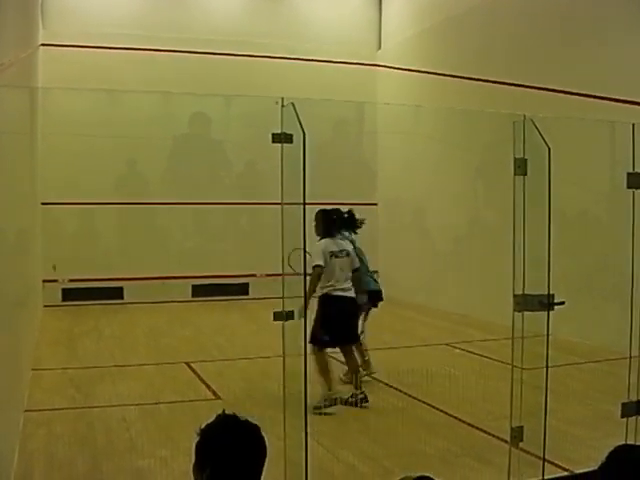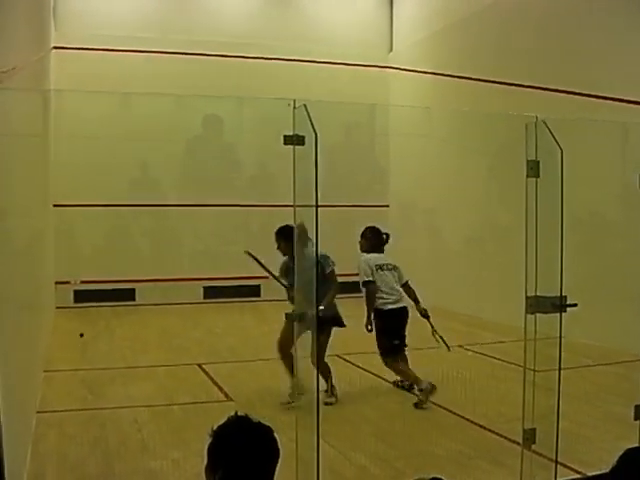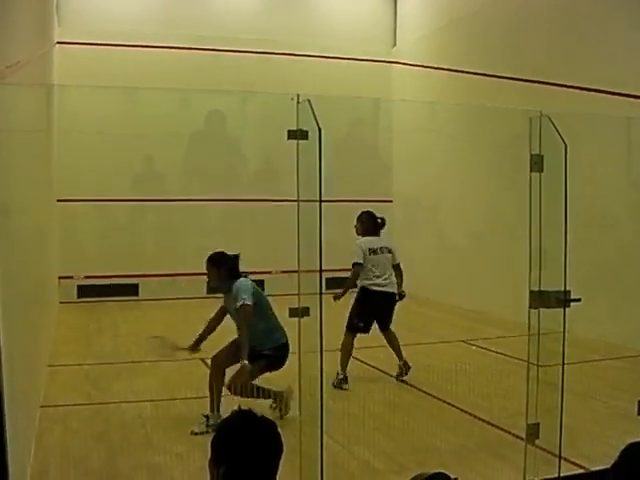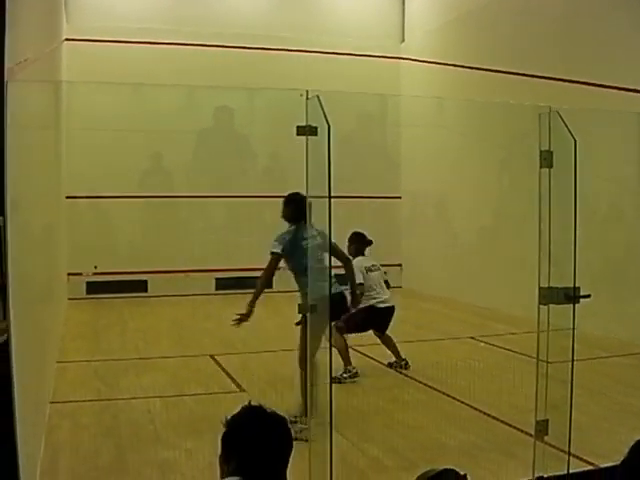
dt=0.4s
person 1, frame 1
left shoulder: (343, 238)
right shoulder: (347, 238)
left elbow: (357, 262)
left hip: (365, 291)
right hip: (370, 289)
left ankle: (365, 363)
right ankle: (365, 363)
person 1, frame 2
left shoulder: (319, 258)
right shoulder: (286, 266)
left elbow: (334, 286)
right elbow: (292, 297)
left wrist: (322, 307)
left hip: (324, 313)
right hip: (302, 312)
left knee: (317, 359)
right knee: (282, 345)
left ankle: (331, 388)
right ankle: (296, 383)
person 1, frame 3
left shoulder: (242, 287)
right shoulder: (230, 289)
left elbow: (245, 325)
right elbow: (219, 317)
left wrist: (244, 361)
right wrist: (198, 341)
left hip: (273, 346)
right hip: (253, 341)
left knee: (235, 385)
right knee: (217, 363)
left ankle: (280, 396)
right ankle: (214, 418)
person 1, frame 4
left shoulder: (286, 238)
right shoulder: (319, 234)
left elbow: (268, 275)
right elbow: (347, 261)
left wrist: (250, 307)
right wrist: (354, 293)
left hip: (317, 302)
right hip: (334, 297)
left knee: (306, 360)
right knee: (306, 356)
left ankle: (306, 420)
right ankle: (305, 413)
person 2, frame 1
left shoulder: (320, 246)
right shoulder: (346, 246)
left elbow: (317, 273)
right elbow: (357, 274)
left wrist: (307, 298)
left hip: (331, 301)
right hip: (349, 301)
left knee: (318, 349)
right knee: (346, 348)
left ankle: (330, 395)
right ankle: (358, 393)
person 2, frame 2
left shoulder: (366, 260)
right shoulder: (390, 261)
left elbow: (370, 290)
right elbow: (406, 286)
left wrist: (368, 316)
right wrist: (418, 306)
left hip: (385, 312)
right hip: (401, 310)
left knee: (391, 358)
right knee: (395, 350)
left ankle: (423, 386)
right ankle: (406, 380)
person 2, frame 3
left shoulder: (362, 243)
right shoulder: (387, 243)
left elbow: (356, 272)
right elbow: (398, 269)
left wrist: (343, 292)
right wrist: (399, 288)
left hip: (369, 293)
right hip: (389, 294)
left knee: (350, 332)
right knee: (385, 329)
left ankle: (342, 375)
right ankle: (402, 363)
person 2, frame 4
left shoulder: (356, 264)
right shoulder: (373, 263)
left elbow: (360, 292)
right elbow: (386, 285)
left wrist: (347, 313)
left hip: (372, 308)
right hip: (388, 307)
left knee: (337, 330)
right knee: (380, 332)
left ankle: (349, 369)
right ankle: (401, 360)
